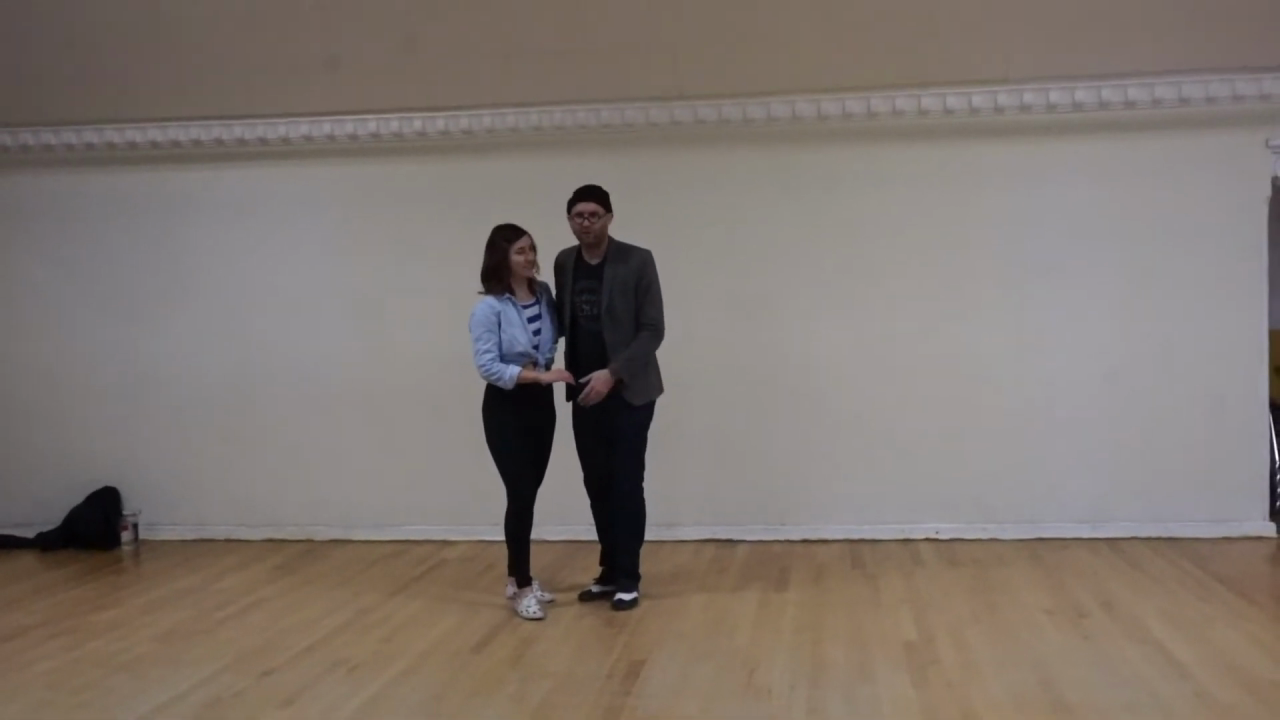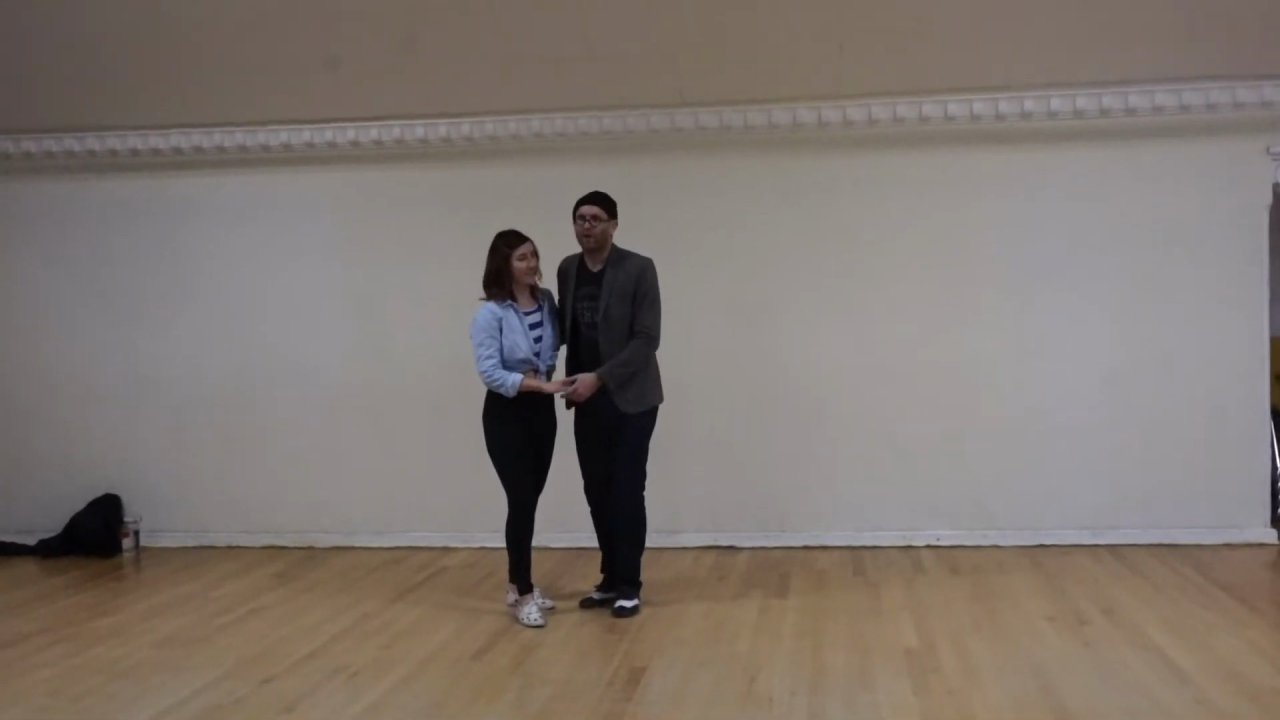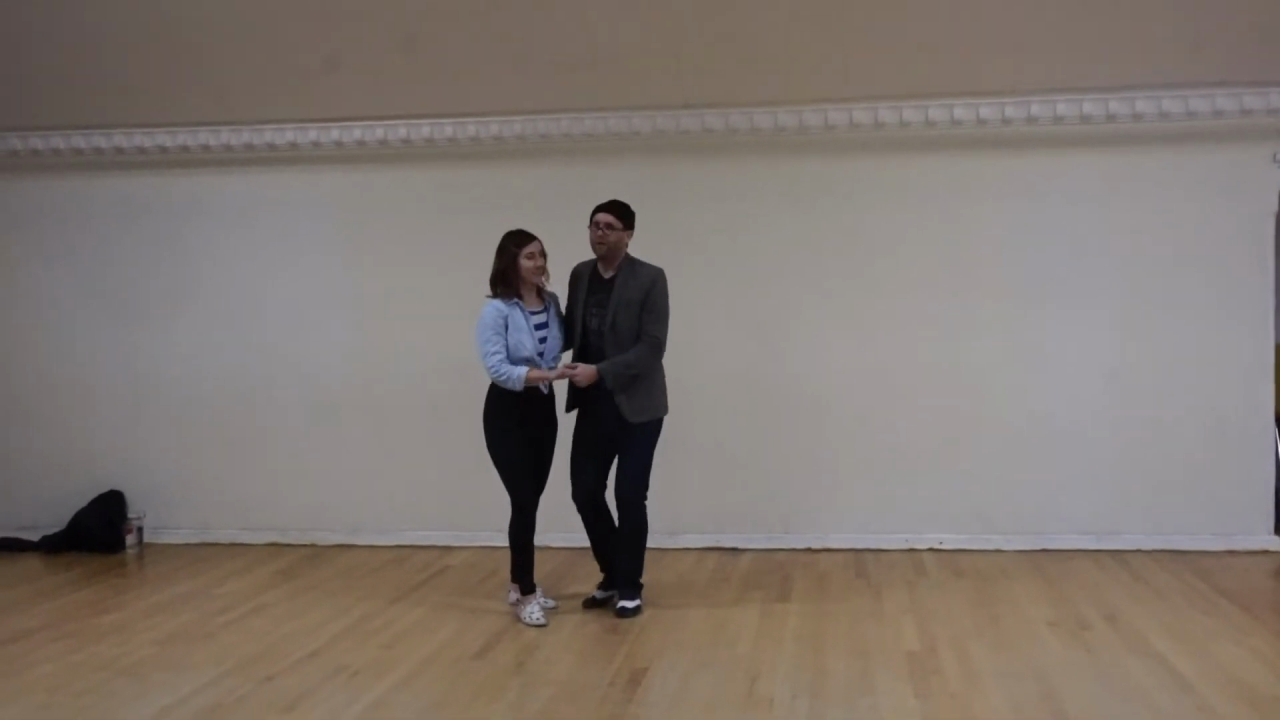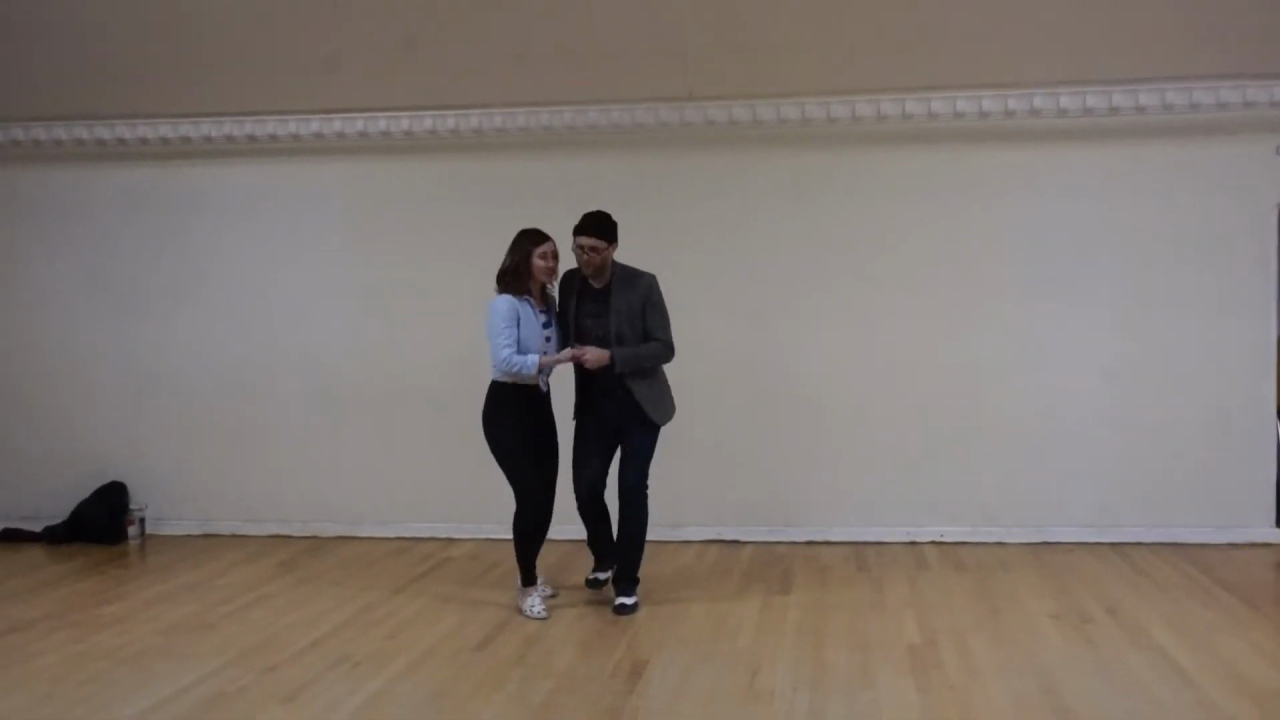
dt=0.4s
person 1, frame 1
left shoulder: (637, 261)
right shoulder: (564, 263)
left elbow: (653, 330)
left wrist: (613, 374)
left hip: (629, 393)
right hip: (586, 393)
left knee: (626, 485)
right knee: (597, 486)
left ankle: (627, 577)
right ankle: (609, 571)
person 1, frame 2
left shoulder: (638, 269)
right shoulder: (567, 269)
left elbow: (647, 339)
left wrist: (600, 376)
left hip: (631, 399)
right hip: (589, 401)
left knee: (627, 491)
right knee: (597, 491)
left ankle: (628, 586)
right ankle: (610, 578)
person 1, frame 3
left shoulder: (650, 278)
right shoulder: (580, 274)
left elbow: (653, 347)
left wrist: (599, 371)
left hip: (638, 407)
right hip: (592, 406)
left knee: (630, 498)
right knee: (585, 494)
left ankle: (628, 587)
right ankle: (610, 578)
person 1, frame 4
left shoulder: (642, 285)
right shoulder: (569, 284)
left elbow: (663, 349)
right elbow: (564, 335)
left wrist: (610, 358)
left hip: (640, 405)
right hip: (596, 405)
left knee: (632, 488)
right knee: (586, 487)
left ankle: (626, 584)
right ankle: (604, 557)
person 2, frame 1
left shoulder: (543, 294)
right shoulder: (488, 308)
right elbow: (487, 367)
left wrist: (546, 370)
right wrist: (538, 375)
left hip: (541, 403)
right hip: (506, 407)
left knee: (530, 492)
right knee: (520, 494)
left ankle: (518, 578)
right ankle: (521, 587)
person 2, frame 2
left shoulder: (546, 300)
right shoulder: (489, 314)
right elbow: (490, 373)
right wrist: (541, 384)
left hip: (541, 410)
right hip: (506, 414)
left knee: (530, 500)
right knee: (521, 501)
left ankle: (518, 585)
right ankle: (523, 595)
person 2, frame 3
left shoulder: (552, 302)
right shoulder: (496, 311)
right elbow: (497, 369)
right wrist: (545, 373)
left hip: (543, 406)
right hip: (507, 410)
left knee: (532, 500)
right knee: (523, 500)
left ankle: (520, 585)
right ankle: (526, 595)
person 2, frame 4
left shoulder: (550, 303)
right shoulder: (505, 306)
right elbow: (508, 363)
right wrist: (557, 358)
left hip: (539, 407)
right hip: (505, 410)
left knee: (545, 496)
right knee: (530, 493)
left ankle: (529, 574)
right ankle: (529, 587)
